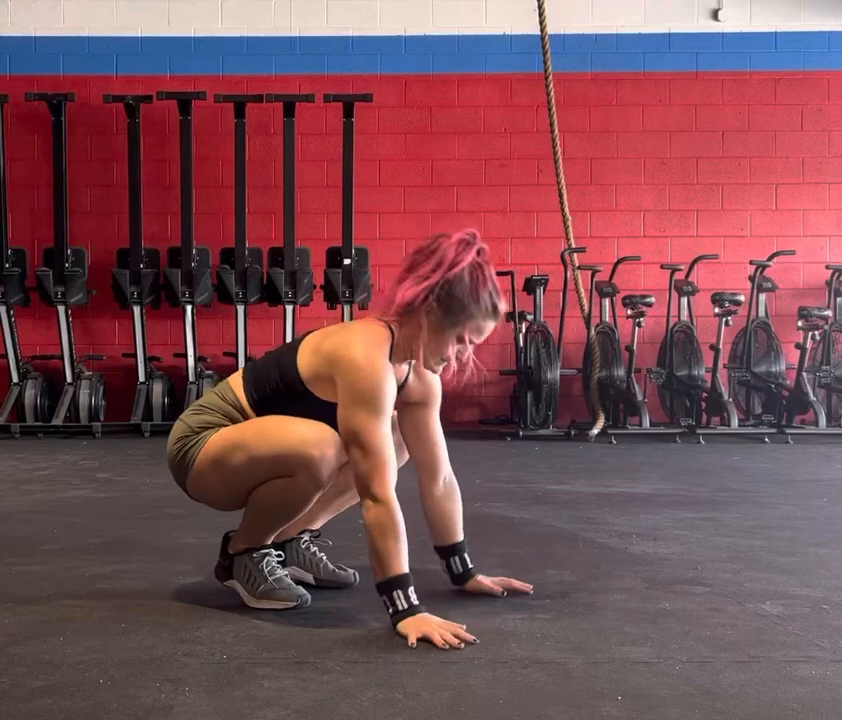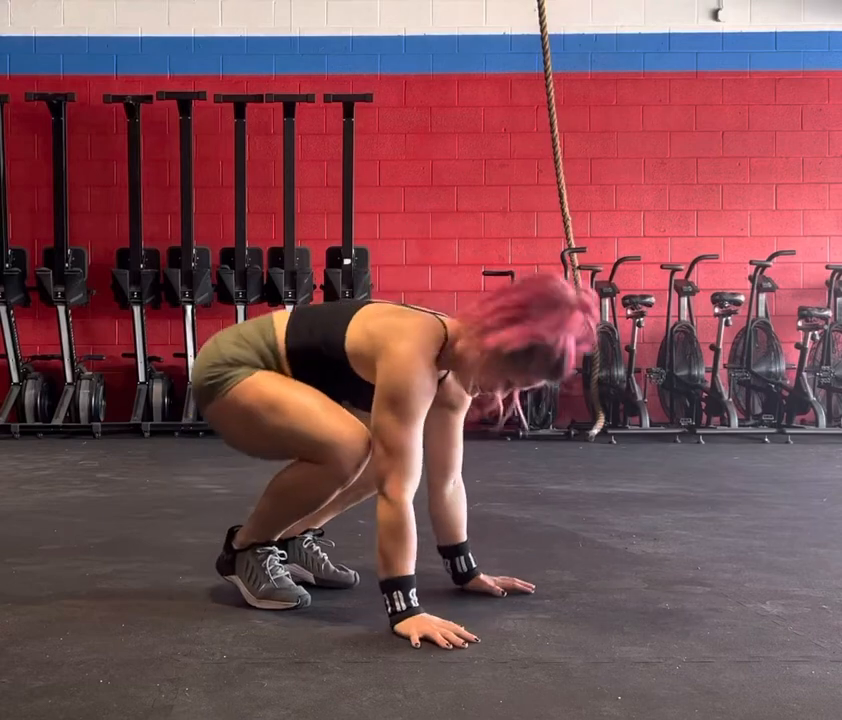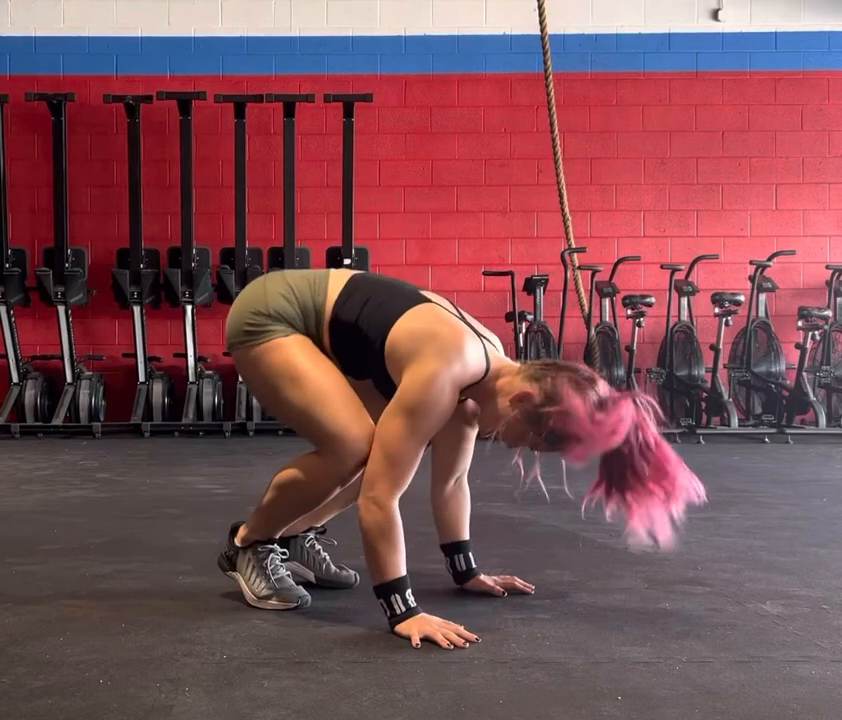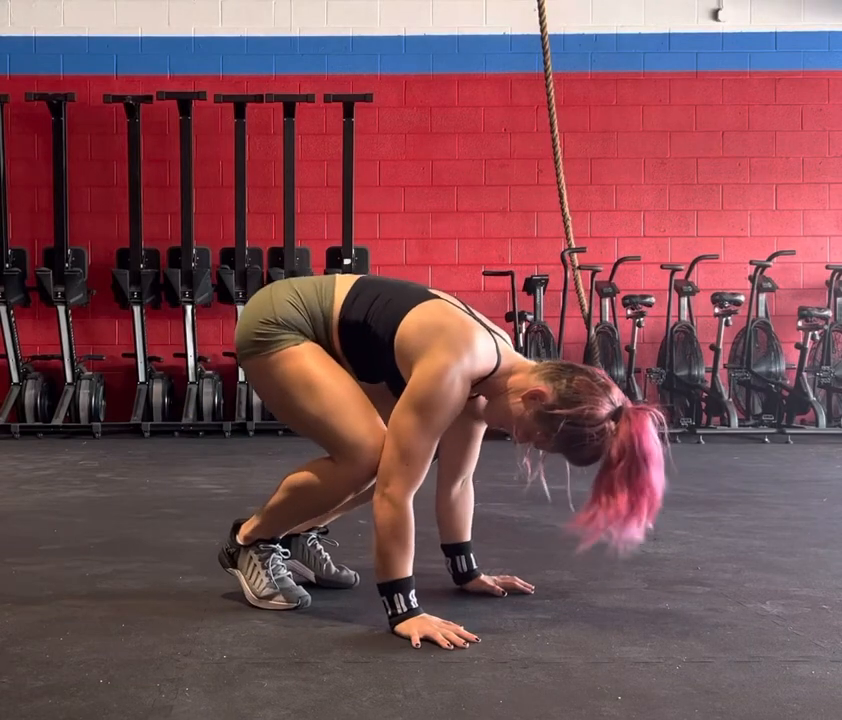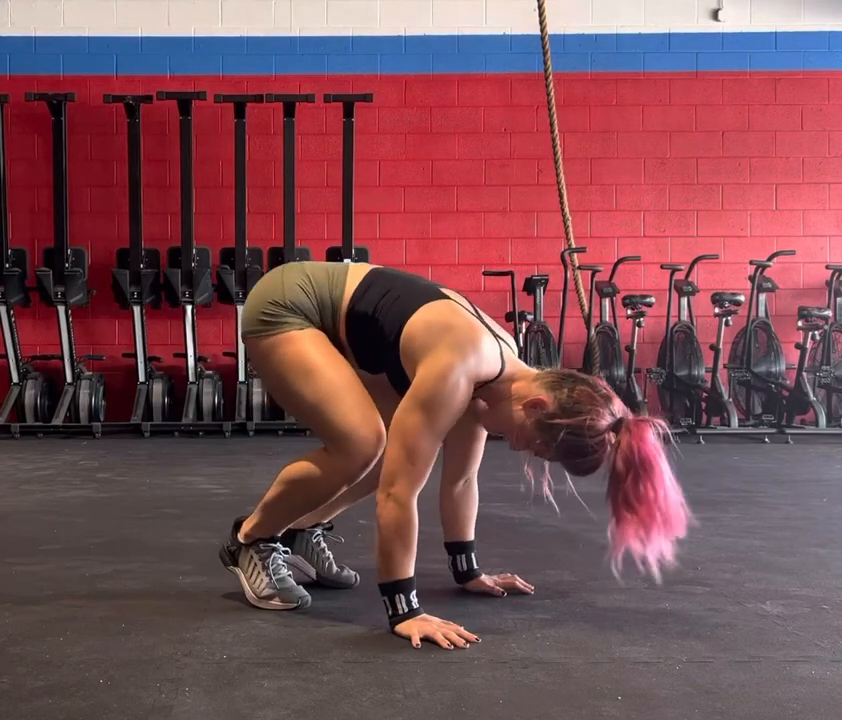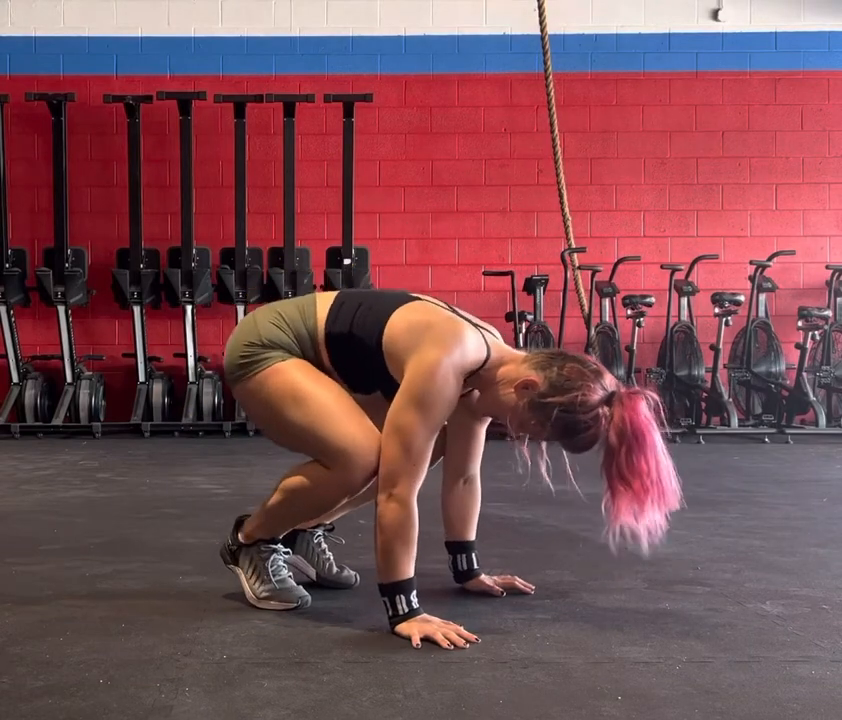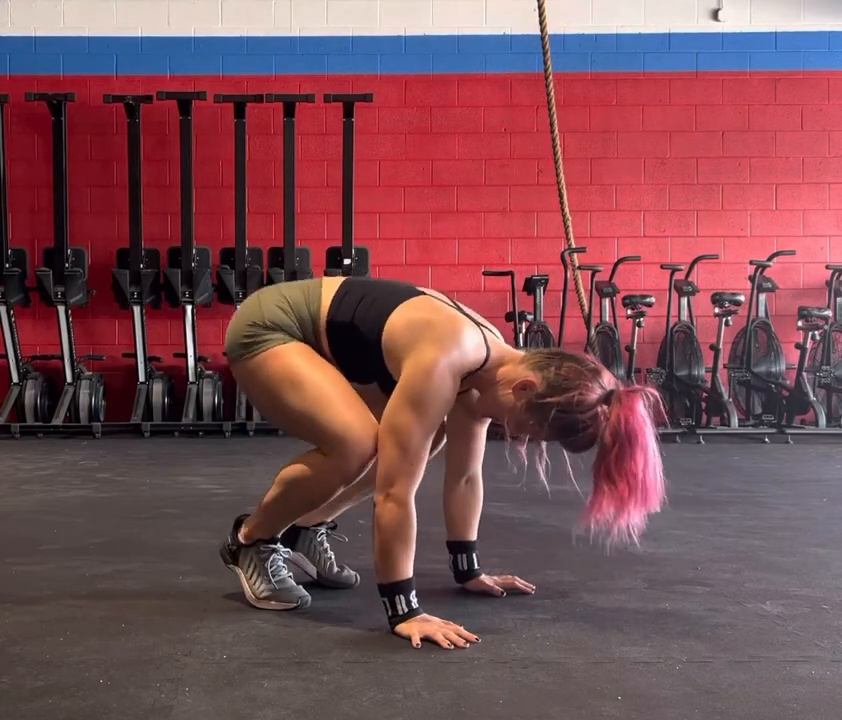
dt=0.4s
person 1, frame 1
left shoulder: (418, 371)
right shoulder: (366, 360)
left elbow: (438, 477)
right elbow: (378, 493)
left wrist: (464, 571)
right wrist: (405, 608)
left hip: (249, 439)
right hip: (201, 444)
left knee: (389, 447)
right knee: (318, 449)
left ankle: (289, 540)
right ankle: (242, 553)
person 1, frame 2
left shoulder: (453, 364)
right shoulder: (415, 359)
left elbow: (445, 479)
right elbow: (393, 490)
left wrist: (466, 572)
right wrist: (405, 610)
left hip: (276, 371)
right hip: (230, 368)
left knee: (378, 447)
right knee: (351, 451)
left ankle: (293, 540)
right ankle: (248, 550)
person 1, frame 3
left shoulder: (492, 373)
right shoulder: (444, 373)
left elbow: (449, 479)
right elbow: (378, 495)
left wrist: (466, 571)
right wrist: (403, 611)
left hip: (321, 318)
right hip: (268, 314)
left knee: (393, 449)
right knee: (352, 448)
left ankle: (295, 536)
right ankle: (248, 545)
person 1, frame 4
left shoulder: (495, 369)
right shoulder: (454, 369)
left elbow: (454, 477)
right elbow: (396, 490)
left wrist: (466, 572)
right wrist: (405, 611)
left hip: (325, 332)
right hip: (281, 321)
left knee: (396, 452)
right knee: (366, 454)
left ankle: (296, 537)
right ankle: (249, 542)
person 1, frame 5
left shoulder: (502, 370)
right shoulder: (458, 370)
left elbow: (459, 475)
right elbow: (396, 490)
left wrist: (467, 569)
right wrist: (403, 611)
left hip: (333, 313)
right hip: (286, 305)
left knee: (412, 448)
right knee: (362, 446)
left ankle: (300, 531)
right ankle: (250, 539)
person 1, frame 6
left shoulder: (490, 364)
right shoulder: (446, 363)
left elbow: (463, 475)
right elbow: (397, 491)
left wrist: (468, 570)
right wrist: (405, 611)
left hip: (319, 352)
right hip: (266, 345)
left knee: (426, 445)
right knee: (362, 457)
left ankle: (303, 533)
right ankle: (252, 541)
person 1, frame 7
left shoulder: (487, 364)
right shoulder: (443, 362)
left elbow: (465, 474)
right elbow: (395, 490)
left wrist: (468, 570)
right wrist: (404, 610)
left hip: (321, 337)
right hip: (269, 326)
left knee: (422, 437)
right knee: (357, 444)
left ankle: (304, 529)
right ankle: (251, 540)
